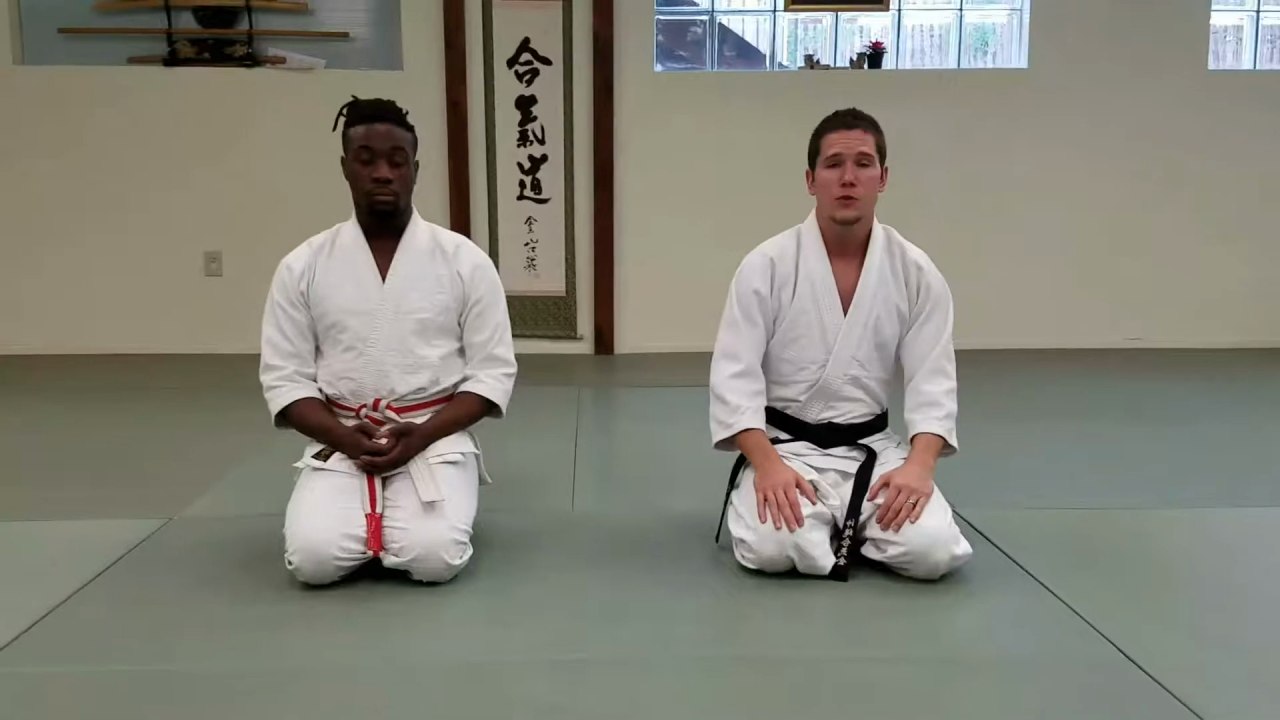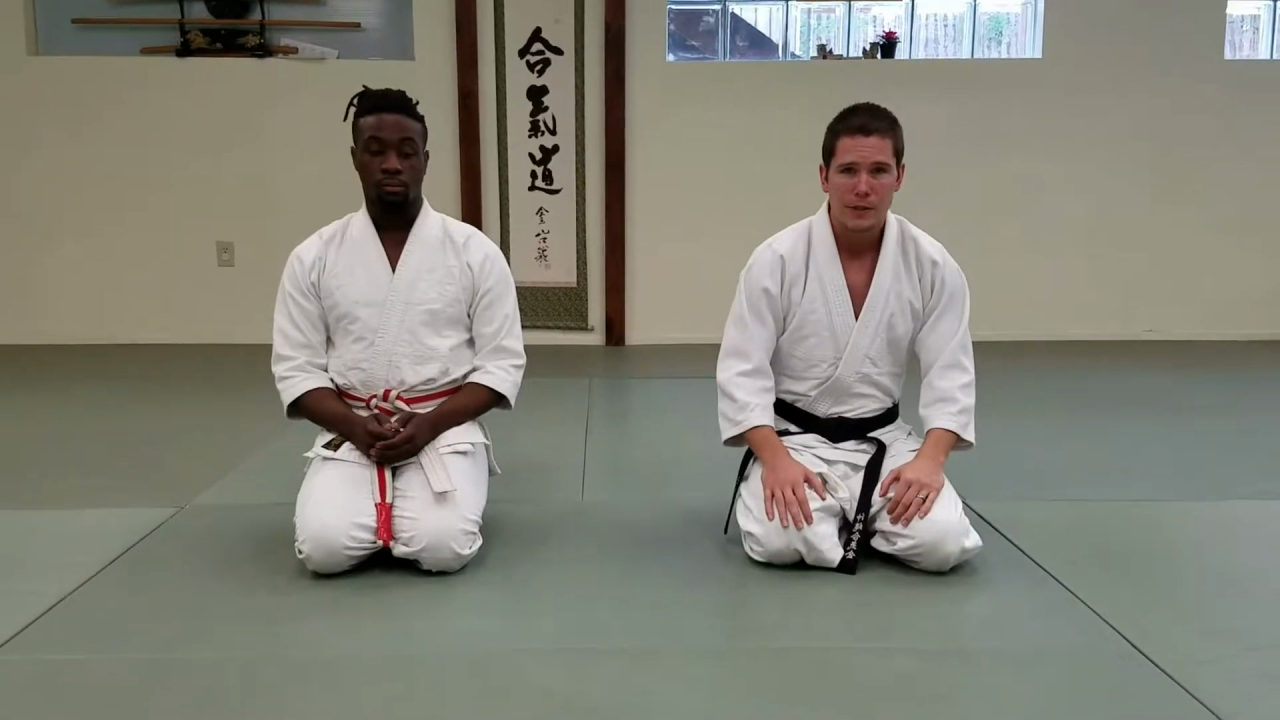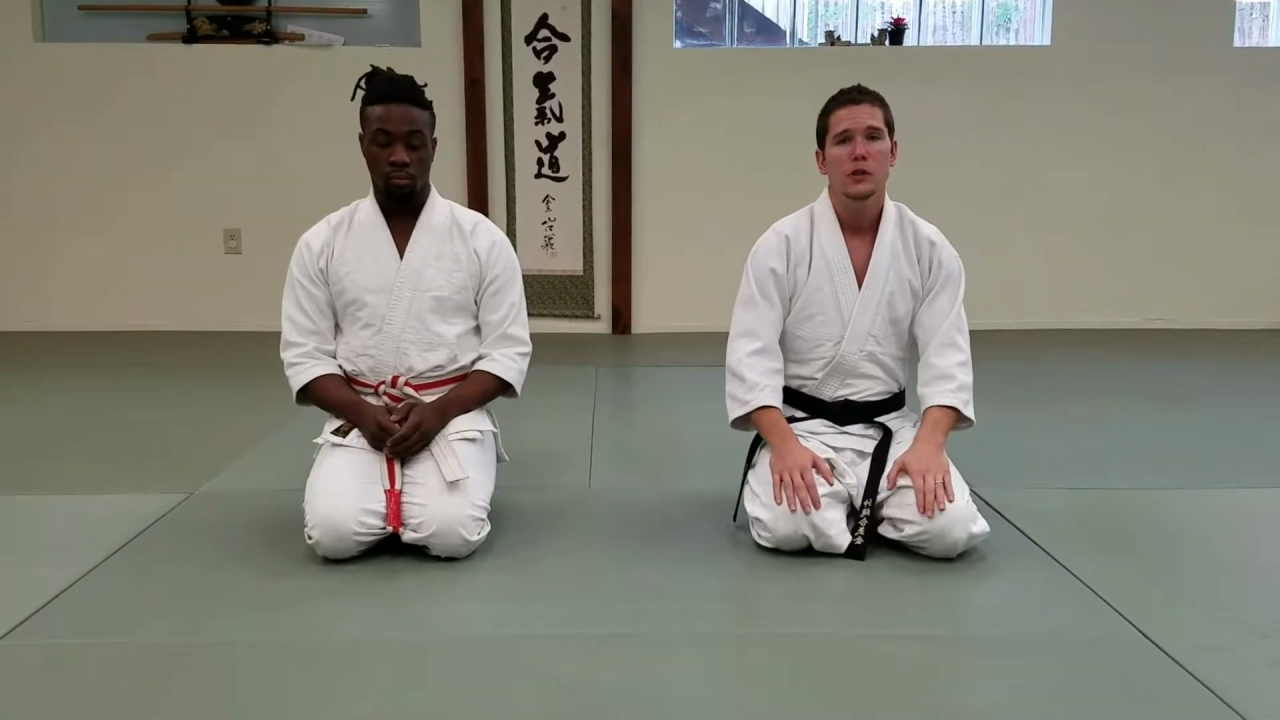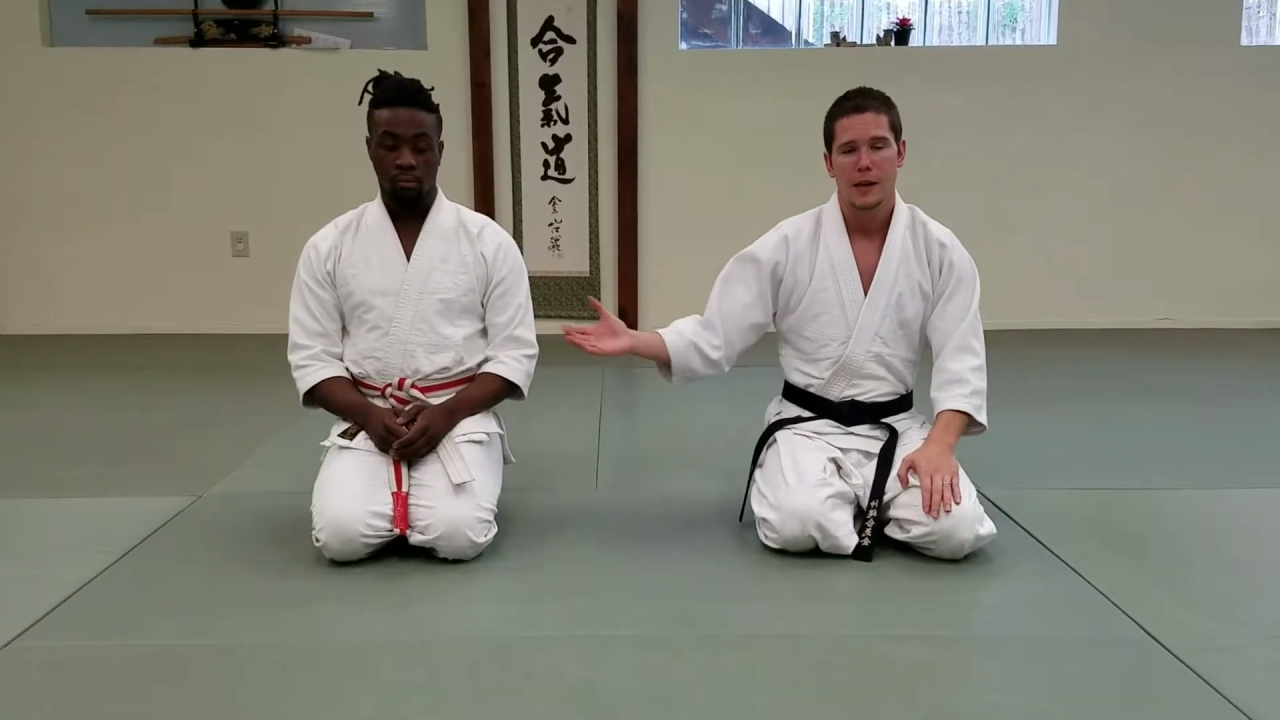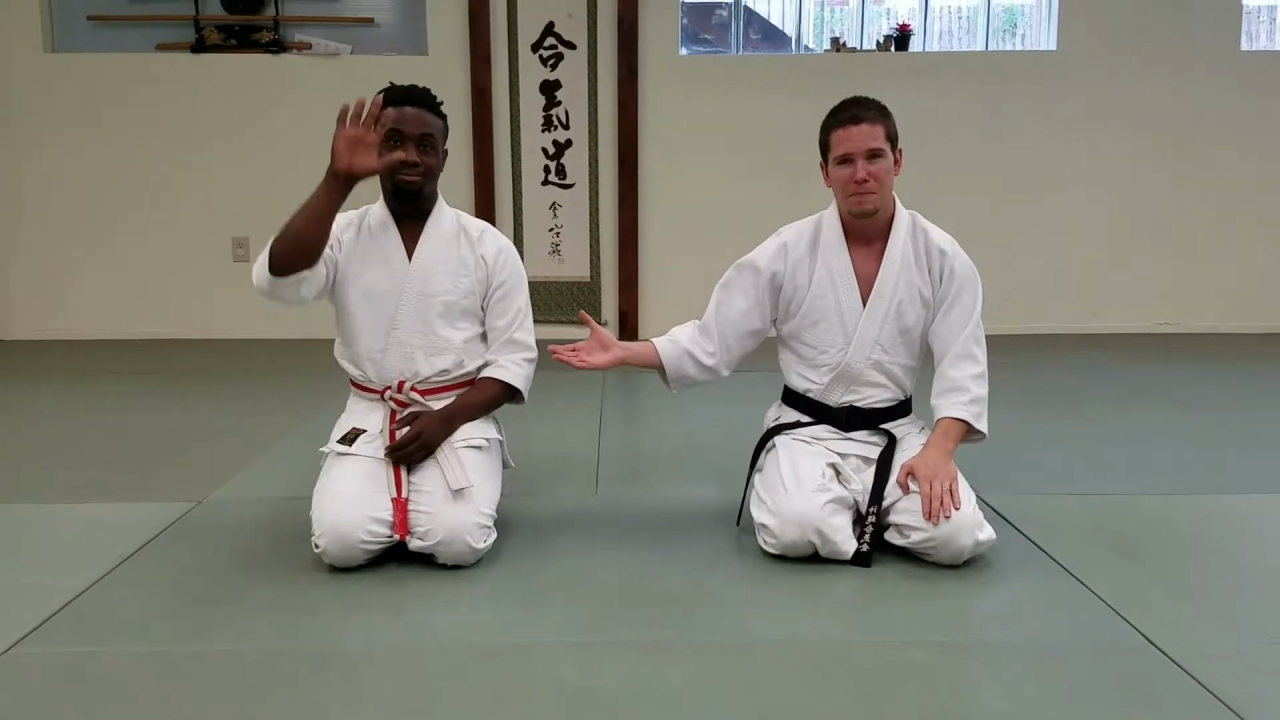
dt=0.7s
person 1, frame 1
left shoulder: (464, 260)
right shoulder: (303, 266)
left elbow: (492, 371)
right elbow: (284, 377)
left wrist: (422, 434)
right wrist: (345, 437)
left hip: (435, 437)
right hip: (340, 442)
left knee: (432, 556)
right knee: (314, 558)
left ankle: (401, 517)
right ankle: (371, 519)
person 1, frame 2
left shoulder: (474, 251)
right shoulder: (313, 257)
left elbow: (502, 363)
right elbow: (296, 368)
left wrist: (430, 424)
right wrist: (356, 426)
left hip: (444, 427)
right hip: (350, 431)
left knee: (442, 547)
right knee: (324, 548)
left ankle: (411, 508)
right ankle: (380, 510)
person 1, frame 3
left shoulder: (481, 239)
right shoulder: (322, 243)
left elbow: (507, 351)
right elbow: (305, 354)
left wrist: (437, 412)
right wrist: (365, 414)
left hip: (452, 414)
right hip: (359, 418)
left knee: (450, 533)
right knee: (334, 533)
left ankle: (419, 492)
right ankle: (388, 495)
person 1, frame 4
left shoulder: (488, 242)
right shoulder: (329, 246)
left elbow: (514, 353)
right elbow: (312, 357)
left wrist: (446, 414)
right wrist: (370, 415)
left hip: (458, 416)
right hip: (367, 418)
left knee: (459, 535)
right knee: (341, 536)
left ankle: (435, 491)
right ankle: (395, 494)
person 1, frame 5
left shoulder: (488, 246)
right shoulder: (339, 237)
left elbow: (514, 357)
right elbow: (277, 278)
left wrist: (443, 420)
right wrist: (338, 178)
left hip: (457, 419)
right hip: (369, 419)
left knee: (458, 542)
right knee: (340, 542)
left ankle: (435, 495)
right ankle: (392, 498)
person 2, frame 1
left shoulder: (916, 271)
right shoulder: (766, 264)
left elbow: (933, 379)
right elbow: (734, 376)
left wrist: (919, 465)
right wrist: (767, 465)
left hip: (872, 448)
right hip: (784, 447)
left knee: (931, 551)
right knee: (772, 548)
left ankle: (846, 525)
person 2, frame 2
left shoulder: (932, 265)
right shoulder: (777, 258)
left elbow: (950, 374)
right elbow: (741, 371)
left wrist: (929, 460)
right wrist: (775, 460)
left hip: (883, 439)
right hip: (794, 438)
left knee: (942, 542)
right knee: (779, 540)
left ankle: (854, 517)
right ankle: (833, 514)
person 2, frame 3
left shoulder: (929, 248)
right shoulder: (781, 244)
left elbow: (947, 357)
right elbow: (751, 356)
left wrist: (928, 445)
right wrist: (784, 445)
left hip: (890, 426)
right hip: (801, 425)
left knee: (950, 529)
right knee: (788, 527)
left ankle: (864, 503)
right ankle: (838, 500)
person 2, frame 4
left shoulder: (940, 250)
right shoulder: (785, 245)
left elbow: (961, 359)
right elbow: (711, 335)
left wrist: (939, 446)
right wrist: (630, 340)
left hip: (897, 427)
right hip: (806, 424)
left knee: (956, 533)
right knee: (797, 524)
left ankle: (870, 501)
right ankle: (843, 500)
person 2, frame 5
left shoulder: (941, 257)
right shoulder: (786, 252)
left elbow: (963, 365)
right elbow: (712, 341)
left wrist: (938, 450)
right wrist: (622, 352)
left hip: (895, 432)
right hip: (808, 430)
left knee: (956, 536)
right knee: (796, 530)
left ankle: (862, 509)
right ankle: (849, 509)
